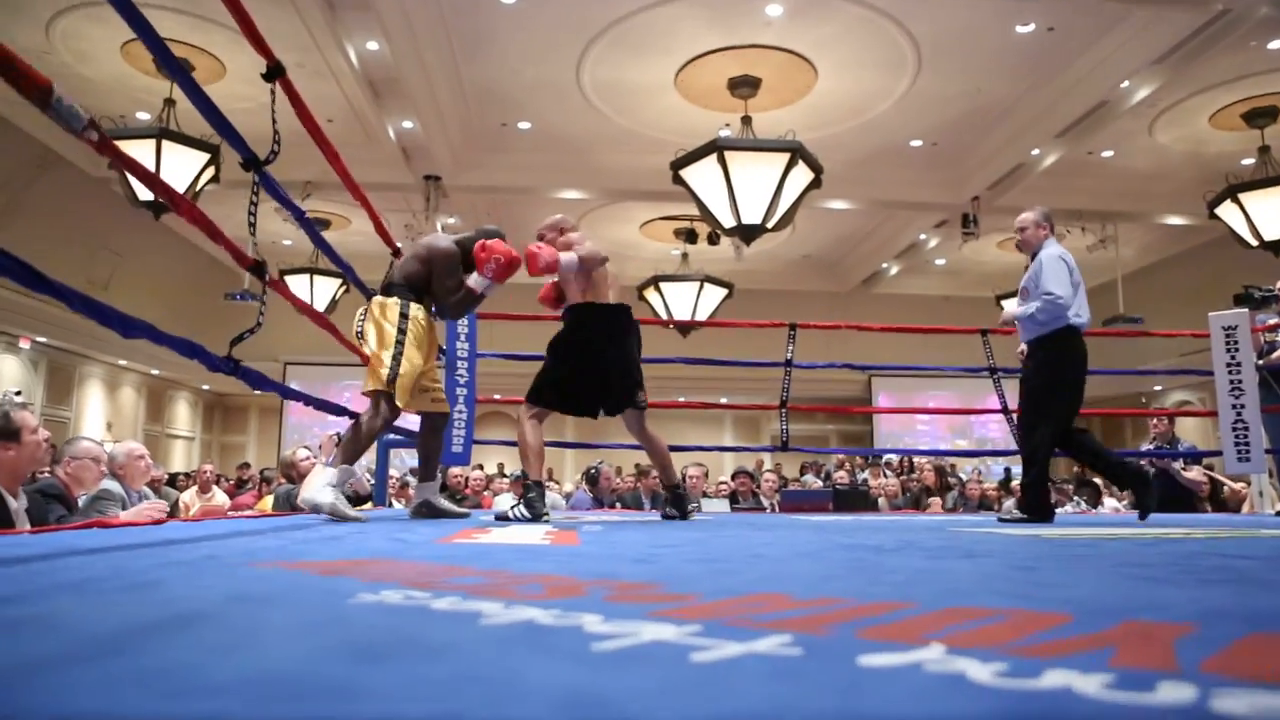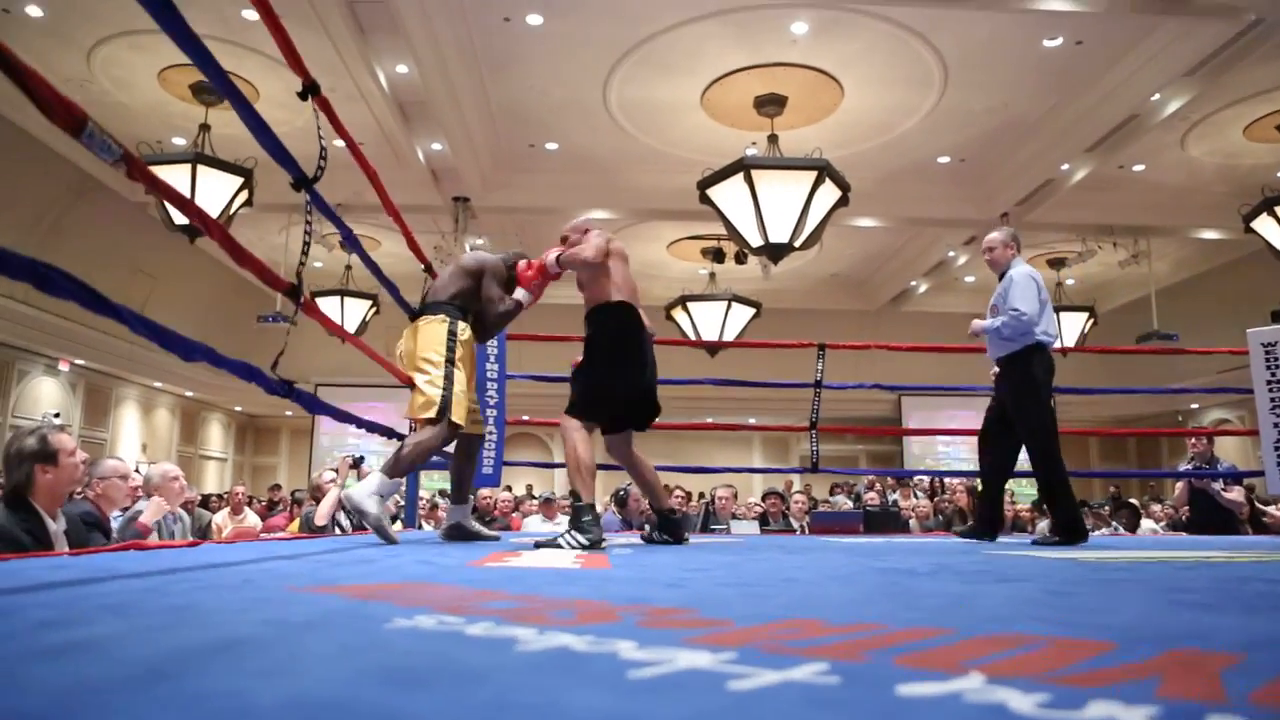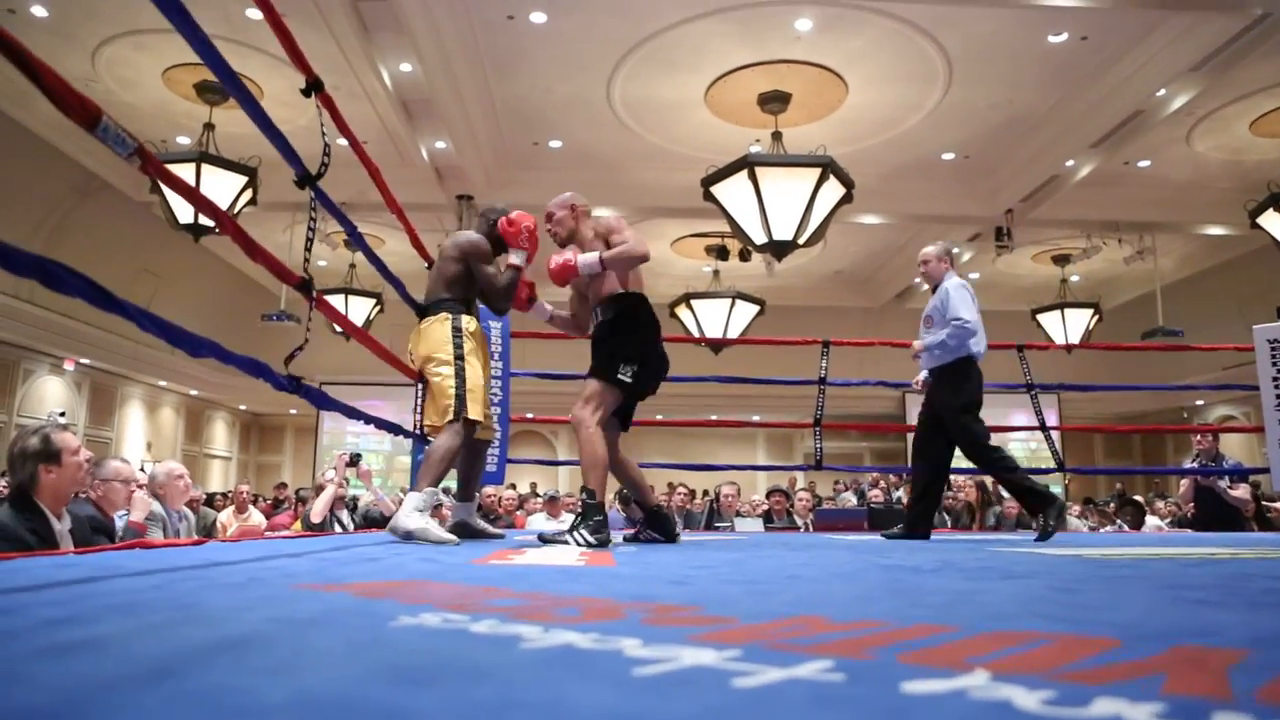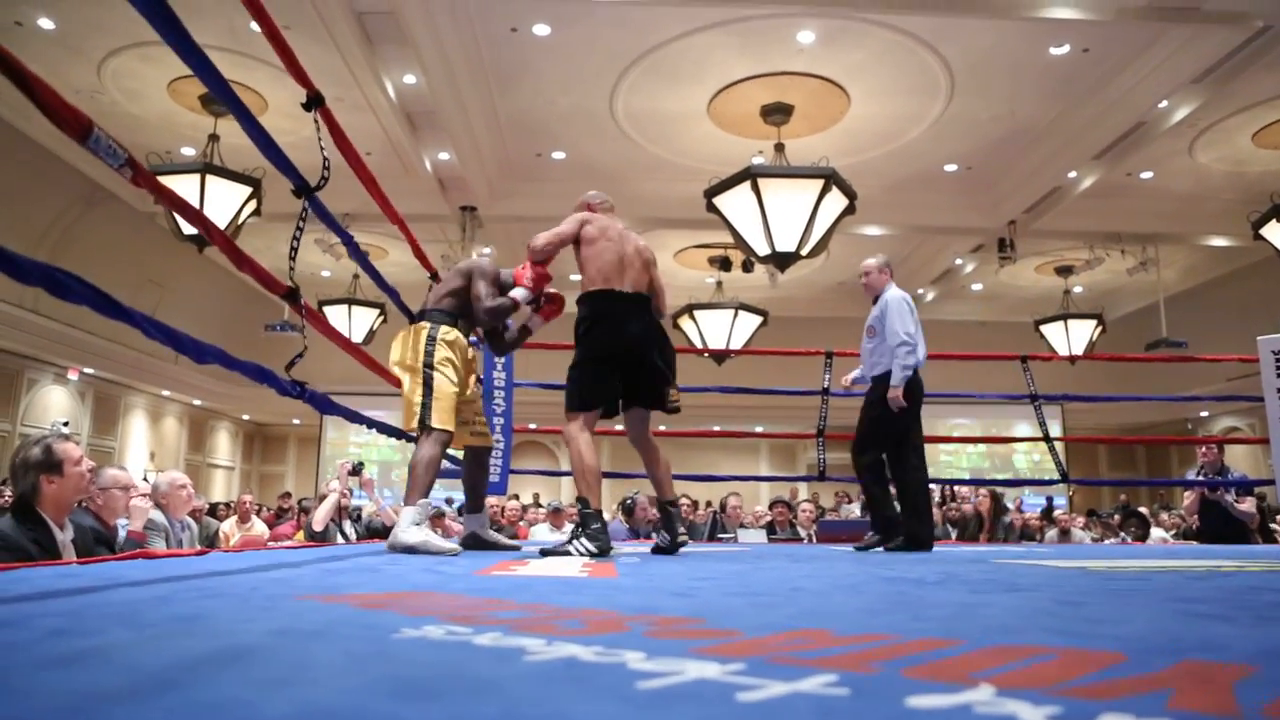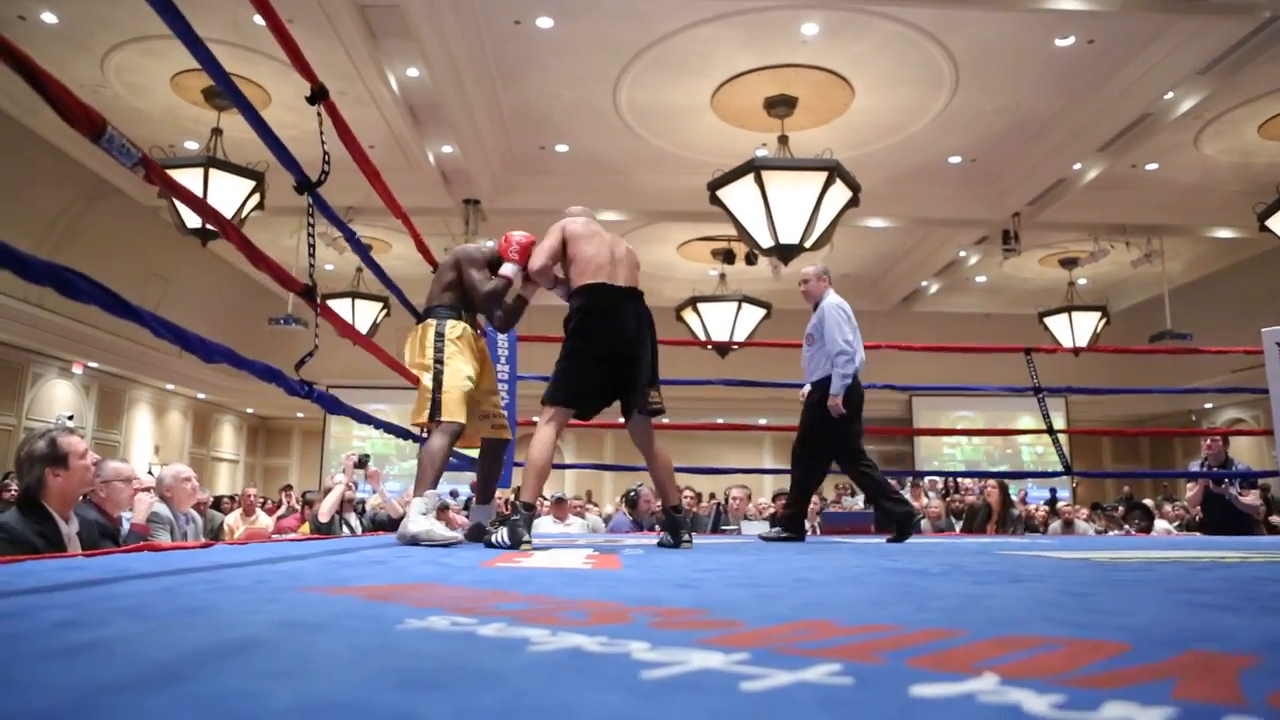
dt=0.3s
person 1, frame 1
left shoulder: (572, 240)
left elbow: (598, 255)
left wrist: (559, 260)
right wrist: (565, 298)
left hip: (588, 335)
right hip: (621, 334)
left knee: (529, 414)
right knee: (639, 426)
left ankle: (532, 500)
right ankle: (677, 499)
person 1, frame 2
left shoulder: (600, 239)
right shoulder: (611, 266)
left elbow: (586, 259)
right elbow: (646, 327)
left wrist: (552, 260)
left hip: (613, 338)
right hip: (632, 347)
left knee: (573, 425)
right knee: (619, 448)
left ankle: (586, 522)
right ankle: (670, 523)
person 1, frame 3
left shoulder: (600, 227)
right shoulder: (578, 276)
left elbow: (641, 252)
right elbow: (577, 323)
left wrist: (585, 262)
right wrist: (536, 305)
left hip: (629, 329)
right hip: (614, 334)
left knee: (585, 414)
right knee: (605, 443)
left ankle: (594, 519)
right ankle: (657, 520)
person 1, frame 4
left shoulder: (586, 221)
right shoulder: (641, 246)
left elbow: (540, 248)
right elbow: (659, 308)
left hip: (606, 323)
right hip: (644, 327)
left knee: (577, 427)
right knee: (639, 433)
left ankle: (593, 529)
right ankle: (672, 524)
person 1, frame 5
left shoulder: (569, 226)
right shoulder: (626, 249)
left elbow: (539, 268)
left wrist: (557, 282)
left hip: (595, 319)
right hip: (636, 321)
left knee: (550, 422)
right knee: (644, 435)
left ankle: (521, 521)
right ankle: (676, 524)
person 2, frame 1
left shoulder: (449, 250)
right shoulder: (447, 250)
left elbow: (457, 308)
right elbow: (447, 309)
left wrist: (490, 279)
right wrist: (483, 277)
left hip: (411, 320)
right hip: (400, 315)
left knee: (437, 410)
right knee: (388, 404)
left ankle: (427, 498)
right ankle: (324, 485)
person 2, frame 2
left shoulder: (473, 269)
right shoulder: (494, 264)
left elbow: (480, 331)
right elbow: (495, 317)
left wrist: (520, 296)
right wrist: (524, 293)
left hip: (443, 336)
right hip: (442, 332)
left knee: (471, 432)
right knee: (443, 425)
left ankle: (459, 520)
right ankle: (370, 492)
person 2, frame 3
left shoulder: (470, 247)
right shoulder: (474, 242)
left elbow: (498, 305)
right elbow: (500, 298)
left wrist: (519, 256)
right wrist: (518, 254)
left hip: (456, 335)
right hip: (452, 332)
left knee: (480, 430)
right knee: (463, 423)
left ankle: (463, 516)
right ankle: (412, 512)
person 2, frame 4
left shoulder: (492, 286)
right shoulder: (486, 268)
left elbow: (501, 347)
right elbow: (487, 313)
left wrist: (537, 319)
right wrist: (524, 292)
left hip: (450, 345)
right hip: (436, 341)
left knee: (479, 441)
right knee: (437, 433)
left ankle: (476, 529)
right ankle: (409, 527)
person 2, frame 5
left shoulder: (486, 268)
right shoulder: (472, 254)
left elbow: (503, 323)
right elbow: (485, 300)
left wrist: (527, 289)
right wrist: (513, 267)
left hip: (466, 342)
right hip: (445, 337)
left knee: (496, 432)
right knee: (449, 424)
left ankle: (482, 518)
person 3, frame 1
left shoulder: (1049, 258)
right shoulder: (1043, 260)
left elbow: (1056, 303)
left wrist: (1018, 314)
right wrist: (1029, 342)
left hip: (1056, 352)
right hip: (1055, 351)
left knee: (1038, 430)
right knee: (1060, 430)
left ankle: (1035, 506)
right ankle: (1133, 478)
person 3, frame 2
left shoulder: (1020, 276)
right shoulder: (1011, 280)
left elbow: (1022, 320)
left wrist: (985, 326)
right wrist: (1002, 364)
left hip: (1026, 370)
right hip: (1017, 371)
left knee: (1042, 447)
right knee: (993, 442)
left ankle: (1069, 527)
right ankle: (986, 521)
person 3, frame 3
left shoulder: (954, 288)
right shoulder: (939, 295)
left elbow: (965, 326)
left wrist: (925, 345)
right wrist: (925, 373)
left hip: (957, 379)
right hip: (945, 380)
left knee: (977, 447)
right knee: (928, 451)
left ankle: (1043, 504)
right ankle: (916, 523)
person 3, frame 4
left shoulder: (894, 299)
right shoulder: (882, 305)
left elbow: (905, 343)
left wrist: (896, 384)
right wrist: (856, 375)
left hip: (894, 391)
right hip: (886, 389)
left knee: (866, 454)
right knee: (905, 461)
left ankle: (884, 526)
right ankle: (918, 535)
person 3, frame 5
left shoulder: (831, 307)
right shoulder: (825, 310)
left elbow: (842, 352)
left wrist: (836, 392)
right wrist: (810, 389)
left hip: (833, 394)
right hip: (832, 392)
left knee: (807, 457)
right knee: (852, 459)
left ankle: (792, 525)
right ankle: (900, 516)
